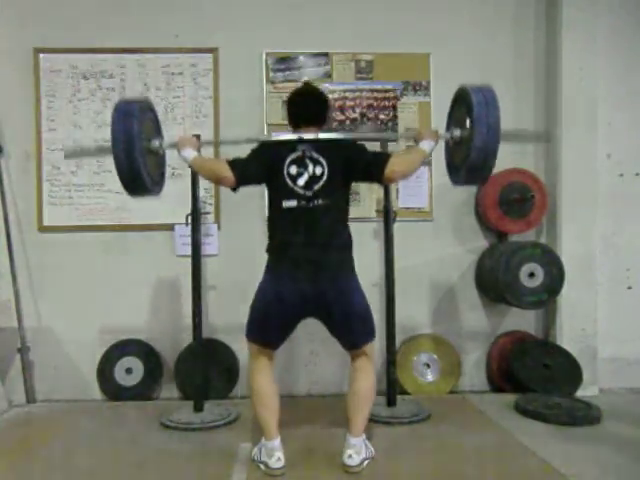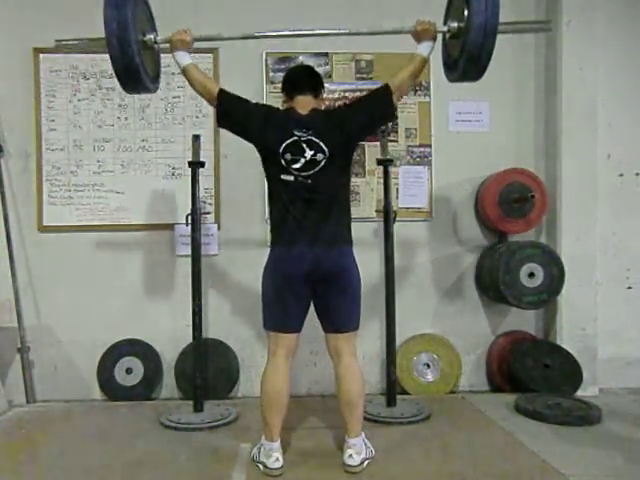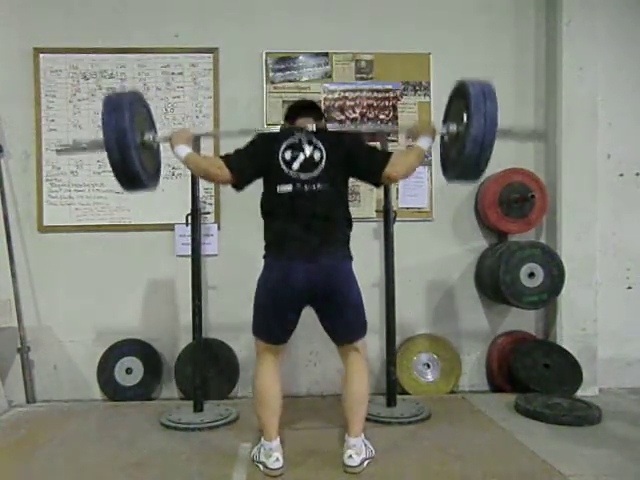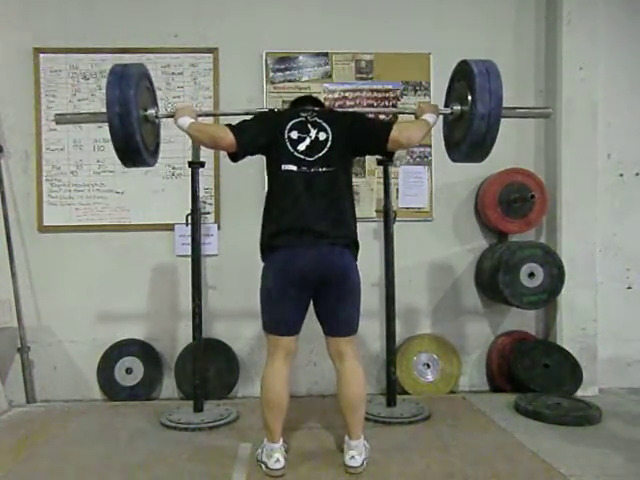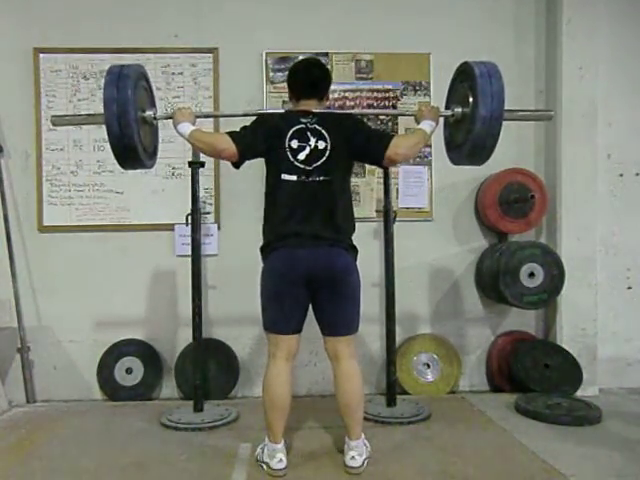
dt=1s
person 1, frame 1
left shoulder: (271, 153)
right shoulder: (344, 151)
left elbow: (227, 176)
right elbow: (393, 172)
left wrist: (190, 154)
right wrist: (425, 146)
left hip: (282, 281)
right hip: (336, 280)
left knee: (260, 356)
right knee: (364, 356)
left ankle: (271, 450)
right ankle: (356, 447)
person 1, frame 2
left shoulder: (266, 125)
right shoulder: (343, 123)
left elbow: (212, 92)
right elbow: (397, 87)
left wrist: (182, 55)
right wrist: (425, 46)
left hip: (287, 257)
right hip: (336, 256)
left knee: (279, 355)
right knee: (345, 354)
person 1, frame 3
left shoulder: (268, 143)
right shoulder: (342, 142)
left elbow: (221, 172)
right elbow: (395, 171)
left wrist: (183, 149)
right wrist: (423, 142)
left hip: (281, 269)
right hip: (334, 268)
left knee: (267, 357)
right knee: (354, 355)
right ankle: (355, 447)
person 1, frame 4
left shoulder: (272, 123)
right shoulder: (347, 124)
left elbow: (223, 139)
right elbow: (405, 137)
left wrist: (186, 120)
right wrist: (427, 117)
left hip: (284, 256)
right hip: (338, 256)
left knee: (279, 355)
right knee: (345, 354)
right ankle: (355, 448)
person 1, frame 5
left shoulder: (270, 126)
right shoulder: (348, 127)
left elbow: (225, 148)
right elbow: (398, 152)
left wrist: (185, 126)
right wrist: (427, 124)
left hip: (284, 258)
right hip: (336, 257)
left knee: (280, 356)
right knee: (344, 355)
